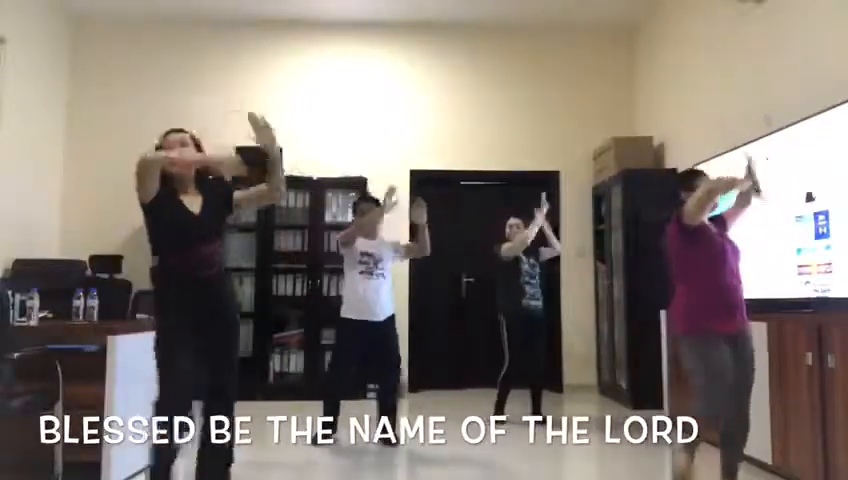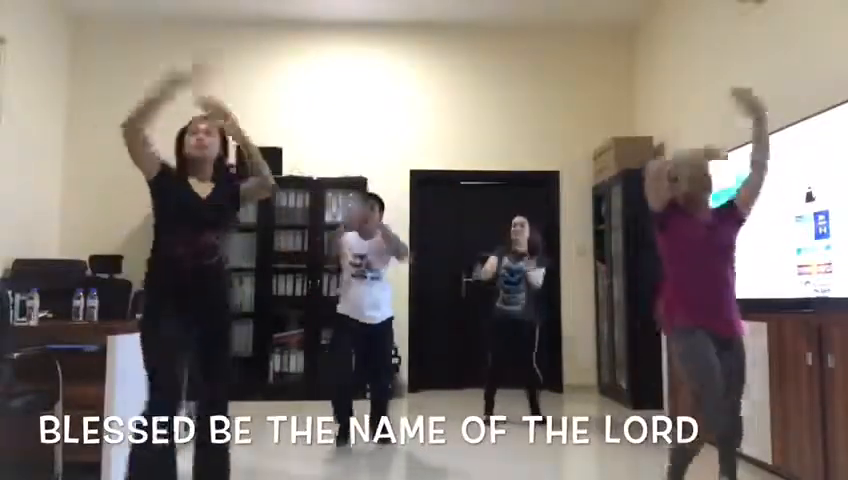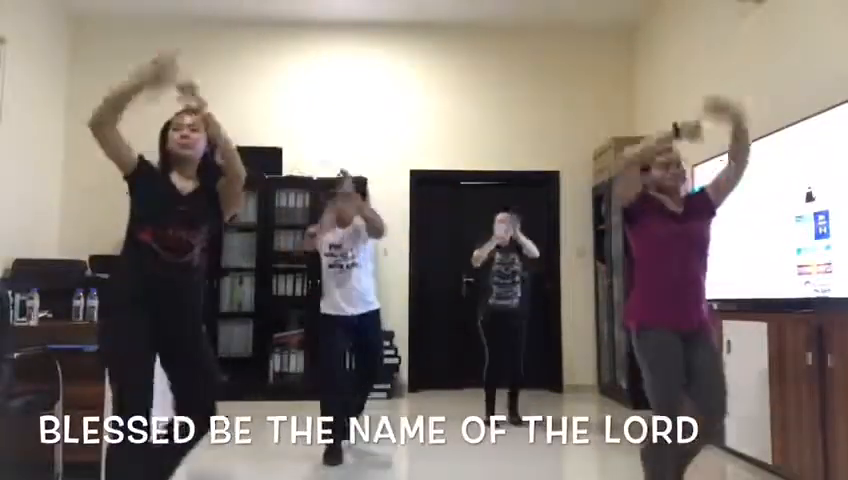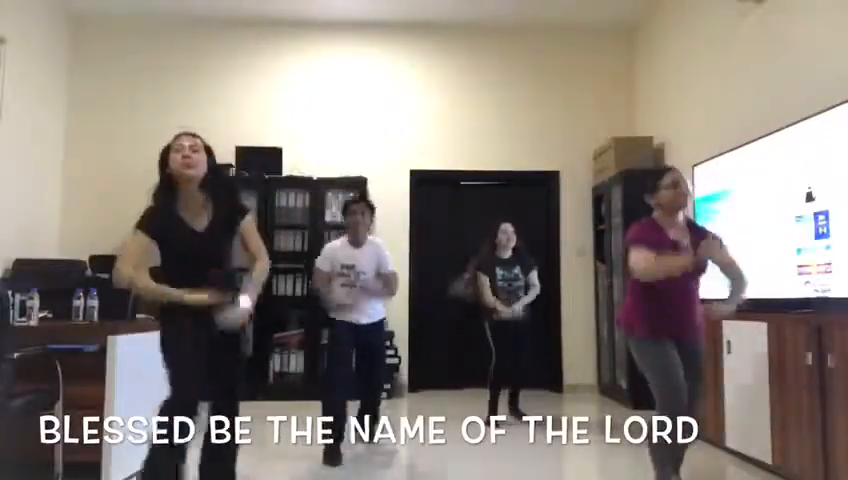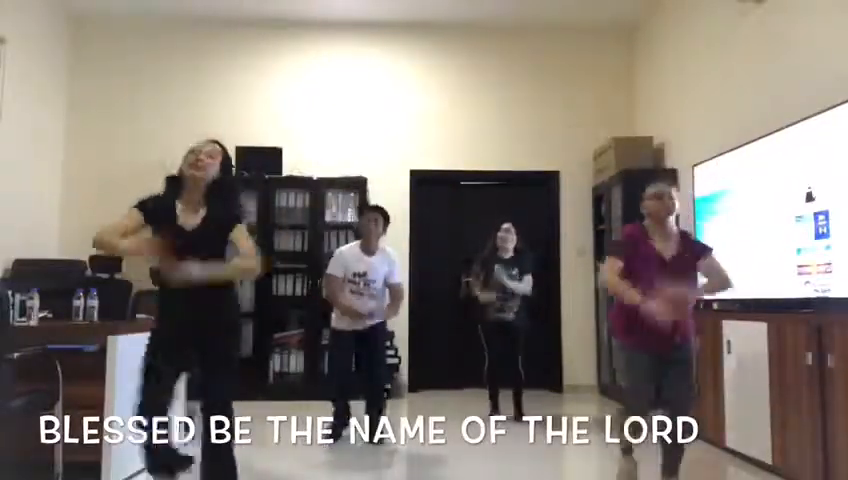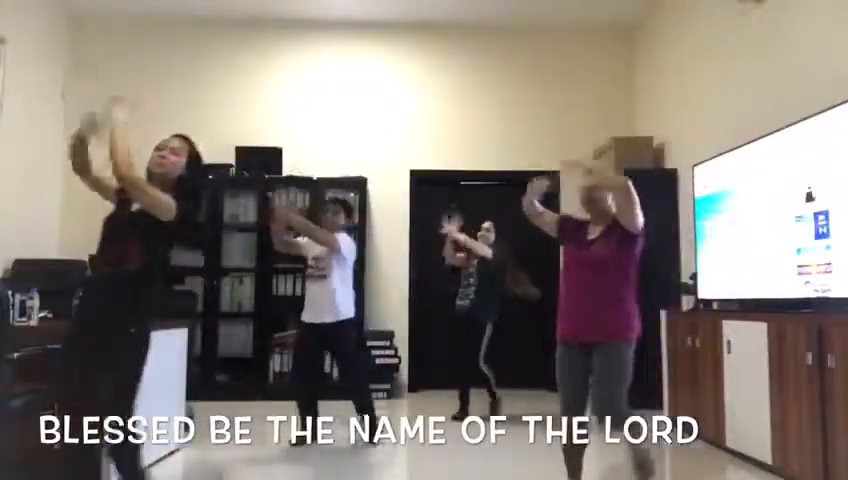
dt=0.5s
person 1, frame 1
left shoulder: (217, 196)
right shoulder: (156, 197)
left elbow: (274, 193)
right elbow: (145, 163)
left wrist: (271, 151)
right wrist: (213, 160)
left hip: (220, 309)
right hip: (176, 311)
left knee: (222, 399)
right knee: (175, 396)
person 1, frame 2
left shoulder: (230, 190)
right shoulder: (165, 179)
left elbow: (266, 183)
right elbow: (132, 128)
left wrist: (234, 128)
right wrist: (171, 86)
left hip: (211, 303)
right hip: (165, 304)
left knee: (215, 403)
right knee: (164, 397)
person 1, frame 3
left shoulder: (217, 191)
right shoulder: (146, 176)
left elbow: (236, 171)
right elbow: (100, 122)
left wrist: (206, 117)
right wrist: (142, 81)
left hip: (182, 309)
right hip: (130, 306)
left knee: (199, 410)
right knee: (133, 418)
person 1, frame 4
left shoulder: (229, 204)
right shoulder: (158, 215)
left elbow: (261, 259)
right elbow: (125, 274)
left wrist: (247, 300)
right wrist: (183, 296)
right hip: (180, 315)
left knee: (226, 403)
right knee: (186, 394)
person 1, frame 5
left shoulder: (226, 213)
right shoulder: (158, 206)
left elbow: (252, 265)
right elbow: (102, 238)
left wrist: (202, 272)
right wrist: (139, 249)
left hip: (218, 321)
right hip: (173, 317)
left knee: (216, 410)
right knee: (151, 406)
person 1, frame 6
left shoulder: (175, 207)
right shoulder: (128, 197)
left elbow: (126, 172)
right elbow: (81, 169)
left wrist: (118, 125)
right wrist: (83, 135)
left hip: (129, 324)
right hip: (91, 316)
left knee: (112, 419)
right knee: (75, 415)
person 2, frame 1
left shoulder: (714, 226)
right shoulder: (683, 224)
left elbow: (740, 204)
right elbow: (715, 186)
left wrist: (750, 176)
right wrist: (741, 181)
left hip: (735, 329)
right hip: (698, 329)
left knee: (739, 411)
right knee: (719, 401)
right ankle: (686, 450)
person 2, frame 2
left shoulder: (727, 217)
right shoulder: (670, 217)
left elbow: (758, 170)
right elbow: (653, 171)
left wrist: (759, 118)
right wrist: (700, 154)
left hip: (727, 327)
right hip: (686, 324)
left knee: (730, 411)
right knee: (710, 401)
person 2, frame 3
left shoulder: (699, 204)
right shoulder: (639, 207)
left elbow: (739, 163)
right elbow: (629, 159)
left wrist: (737, 121)
right wrist: (677, 132)
left hip: (696, 324)
right hip: (652, 323)
left knee: (714, 411)
right knee: (667, 413)
person 2, frame 4
left shoulder: (701, 234)
right shoulder: (643, 234)
left elbow: (735, 272)
right elbow: (644, 269)
left wrist: (730, 302)
right wrist: (694, 258)
left hip: (687, 330)
right hip: (648, 331)
left knee: (687, 409)
right knee: (672, 401)
person 2, frame 5
left shoulder: (693, 246)
right shoulder: (629, 240)
left elbow: (723, 281)
right elbow: (607, 278)
left wrist: (689, 292)
right wrist: (645, 302)
left hip: (677, 339)
right hip: (635, 335)
left knee: (680, 410)
right knee: (639, 401)
person 2, frame 6
left shoulder: (627, 229)
right shoulder: (572, 230)
left elbow: (624, 187)
right elbow: (532, 211)
left wrist: (583, 168)
right wrist: (533, 192)
left hip: (615, 334)
right hip: (572, 336)
left knee: (609, 410)
right knee: (571, 413)
left ankle: (635, 444)
person 3, frame 1
left shoulder: (390, 246)
right shoulder: (349, 241)
left elbow: (423, 251)
right elbow: (349, 236)
left wrist: (421, 224)
right wrist: (379, 212)
left hip: (383, 319)
right hip: (352, 319)
left knee: (389, 376)
right knee: (338, 375)
left ankle: (387, 428)
right ankle: (328, 427)
person 3, frame 2
left shoulder: (385, 242)
right shoulder: (346, 239)
left elbow: (403, 253)
left wrist: (380, 227)
right wrist: (349, 224)
left hip: (380, 321)
right hip: (347, 318)
left knee: (381, 378)
right knee: (341, 374)
left ankle: (378, 426)
right ankle: (344, 425)
person 3, frame 3
left shoulder: (364, 227)
right shoulder: (323, 233)
left elbow: (379, 228)
right elbow: (307, 243)
left wrist: (354, 196)
right wrist: (322, 225)
left hip: (367, 313)
right hip: (333, 315)
left knee: (370, 371)
right knee: (332, 379)
left ankle: (348, 413)
right ankle: (334, 442)
person 3, frame 4
left shoulder: (378, 248)
right shoulder: (332, 249)
left elbow: (391, 288)
right elbow: (318, 281)
left wrist: (370, 291)
right wrist: (331, 301)
left hip: (373, 322)
right hip: (342, 321)
left knee: (374, 378)
right knee: (336, 379)
left ankle: (366, 421)
right ankle: (333, 442)
person 3, frame 5
left shoulder: (389, 259)
right shoulder: (342, 254)
left elbow: (397, 297)
right elbow: (330, 290)
left wrist: (383, 314)
right wrist: (351, 311)
left hip: (373, 327)
right hip: (342, 326)
left knee: (375, 379)
right knee: (339, 379)
left ankle: (374, 426)
right ankle: (341, 419)
person 3, frame 6
left shoulder: (345, 242)
right shoulder: (310, 243)
left elbow: (324, 239)
right elbow: (282, 244)
left wrist: (293, 218)
right wrist: (279, 224)
left hip: (341, 320)
right hip: (311, 321)
left knee: (353, 374)
right knee: (303, 376)
left ankle: (370, 424)
right ankle: (309, 429)
person 4, frame 1
left shoulder: (532, 252)
right shoulder: (503, 251)
left elbow: (556, 249)
right elbow: (523, 241)
left wrist: (544, 225)
right wrist: (538, 218)
left hip: (536, 315)
right hip: (513, 315)
left knee: (538, 363)
right knee: (513, 362)
left ankle: (536, 411)
right ankle: (499, 410)
person 4, frame 2
left shoulder: (536, 255)
right shoulder: (501, 252)
left elbow: (538, 282)
right elbow: (488, 272)
left wrist: (529, 270)
right wrist: (483, 272)
left hip: (527, 318)
right hip: (501, 317)
left knee: (528, 363)
right knee: (496, 361)
left ankle: (535, 410)
right ankle: (488, 411)
person 4, frame 3
left shoulder: (519, 248)
right shoulder: (487, 249)
left elbow: (535, 254)
right elbow: (475, 261)
left wrist: (518, 234)
right wrist: (495, 239)
left hip: (516, 314)
right hip: (491, 314)
left knee: (516, 360)
right knee: (493, 359)
left ankle: (513, 409)
right ankle: (490, 411)
person 4, frame 4
left shoulder: (524, 259)
right shoulder: (487, 261)
left elbow: (535, 286)
right elbow: (486, 295)
left wrist: (522, 303)
right wrist: (503, 309)
left hip: (521, 320)
right hip: (497, 320)
left knee: (519, 361)
right knee: (500, 359)
left ankle: (513, 404)
right ankle: (492, 411)
person 4, frame 5
left shoulder: (522, 261)
right shoulder: (487, 258)
left elbow: (527, 289)
right elbow: (475, 284)
left wrist: (508, 282)
right wrist: (481, 294)
left hip: (515, 321)
right hip: (491, 320)
left knee: (515, 362)
right knee: (493, 360)
left ankle: (518, 408)
right ankle: (494, 407)
person 4, frame 6
left shoulder: (495, 254)
right shoulder: (471, 255)
left elbow: (473, 245)
right elbow: (450, 259)
left wrist: (455, 232)
right wrist: (451, 234)
left hip: (482, 316)
right hip: (464, 314)
left knee: (479, 361)
right knee: (463, 360)
left ankle: (495, 399)
right ankle: (463, 407)
